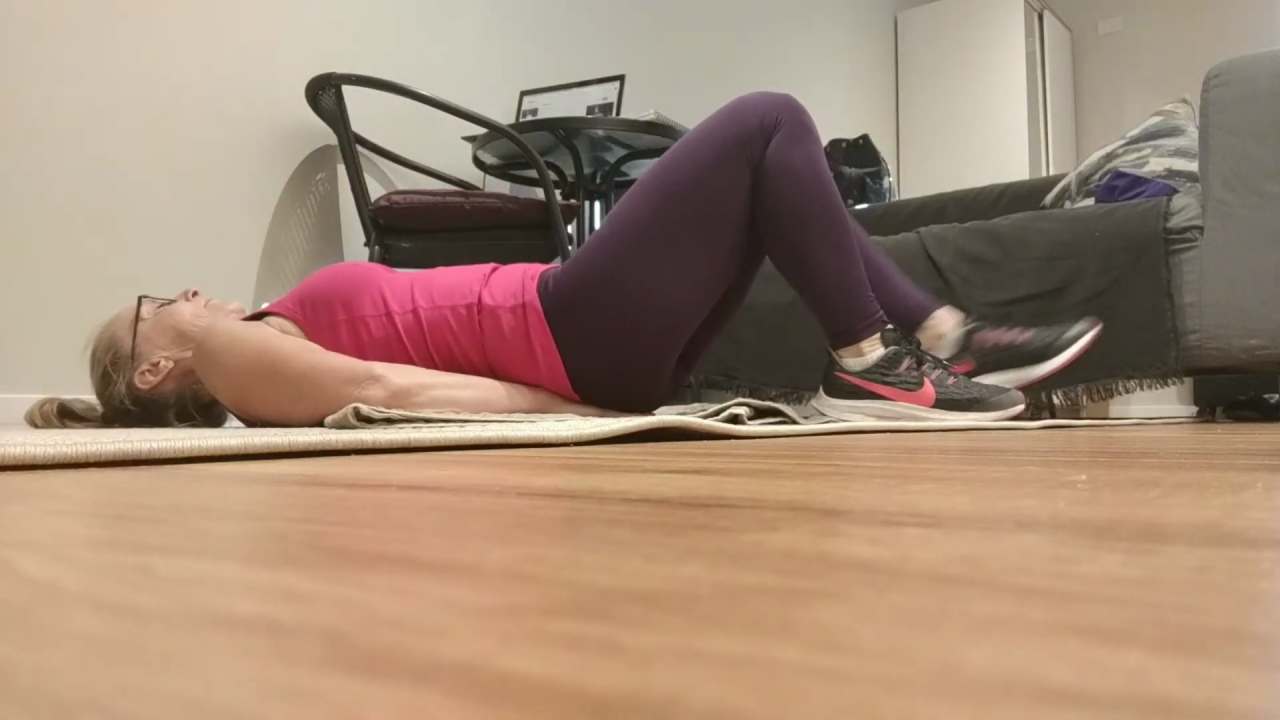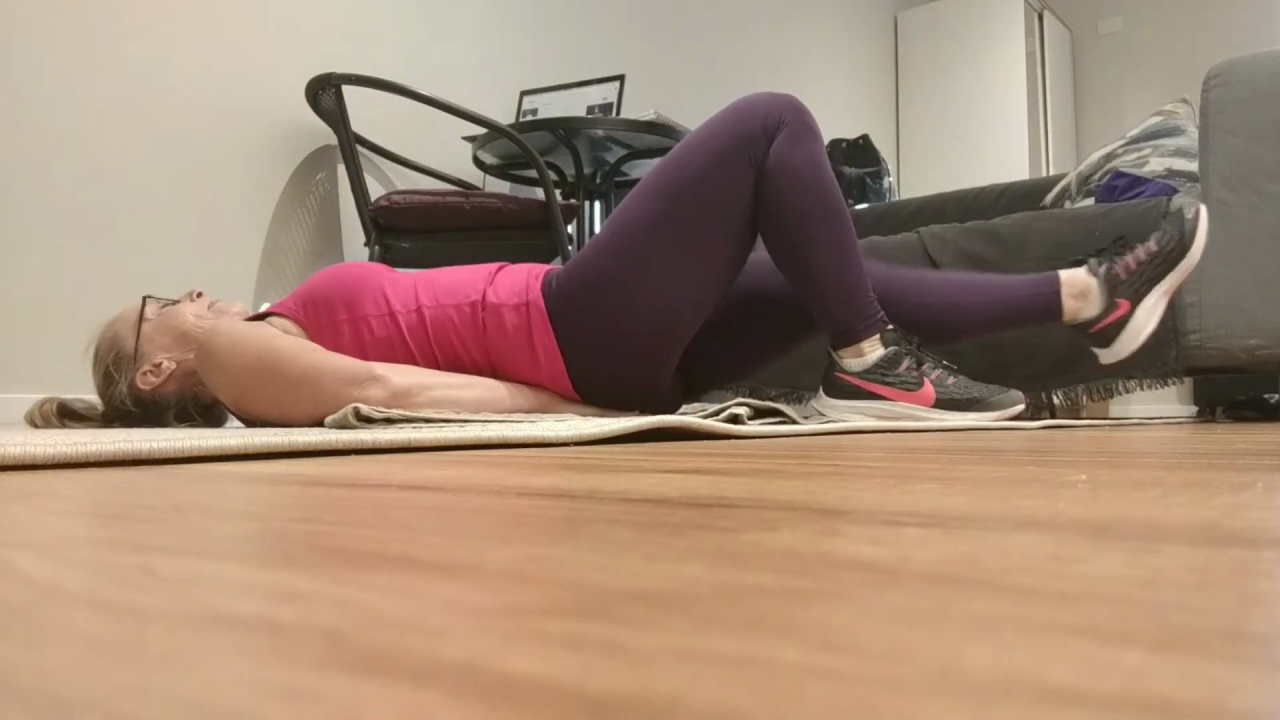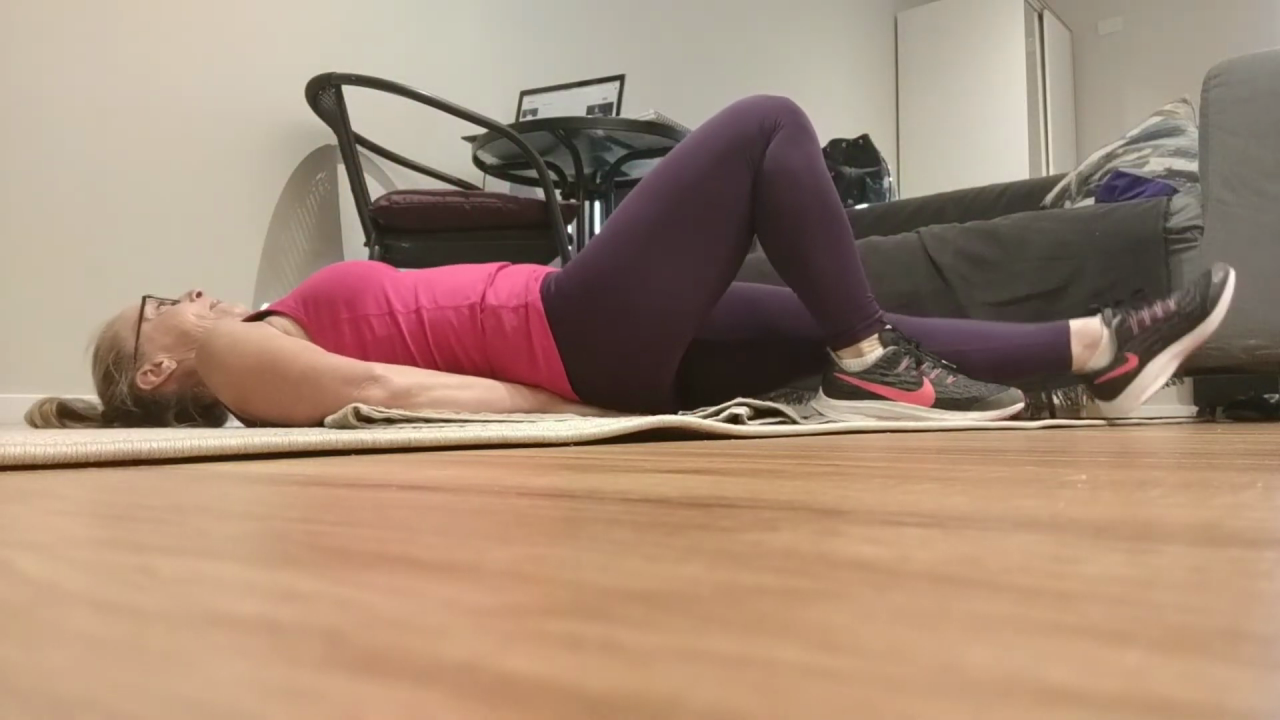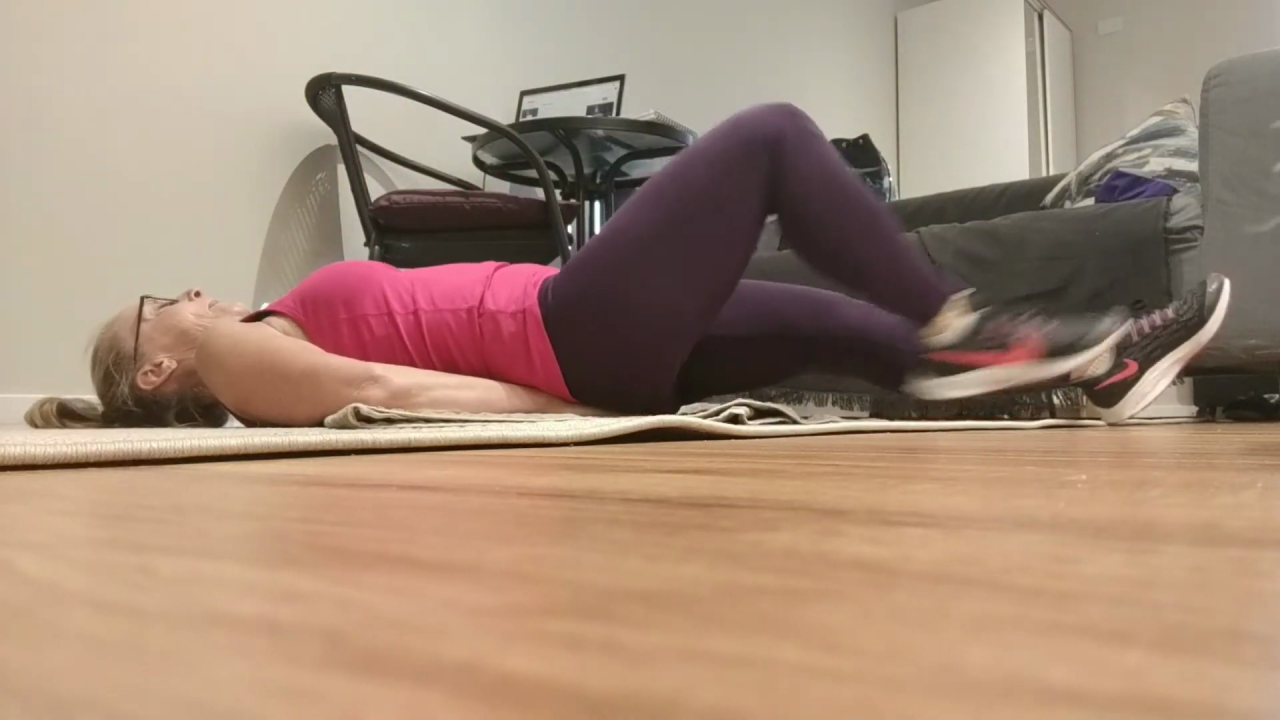
dt=0.3s
person 1, frame 1
left shoulder: (271, 335)
right shoulder: (242, 361)
right elbow: (383, 390)
right wrist: (558, 413)
left hip: (573, 332)
right hip: (576, 338)
left knee: (773, 190)
right knee: (773, 121)
left ankle: (948, 342)
right ankle: (868, 367)
person 1, frame 2
left shoulder: (271, 338)
right shoulder: (243, 359)
right elbow: (386, 389)
right wrist: (563, 413)
left hip: (591, 339)
right hip: (584, 336)
left knee: (821, 284)
right knee: (772, 123)
left ankle: (1087, 300)
right ankle: (869, 371)
person 1, frame 3
left shoulder: (273, 336)
right shoulder: (247, 362)
right elbow: (385, 388)
right wrist: (568, 415)
left hip: (600, 341)
right hip: (587, 338)
left knee: (837, 324)
right knee: (768, 124)
left ankle: (1106, 352)
right ankle: (869, 371)
person 1, frame 4
left shoulder: (262, 334)
right shoulder: (243, 358)
right elbow: (377, 388)
right wrist: (554, 418)
left hip: (589, 339)
right hip: (580, 338)
left knee: (837, 322)
right knee: (773, 133)
left ankle: (1080, 357)
right ankle: (955, 332)
